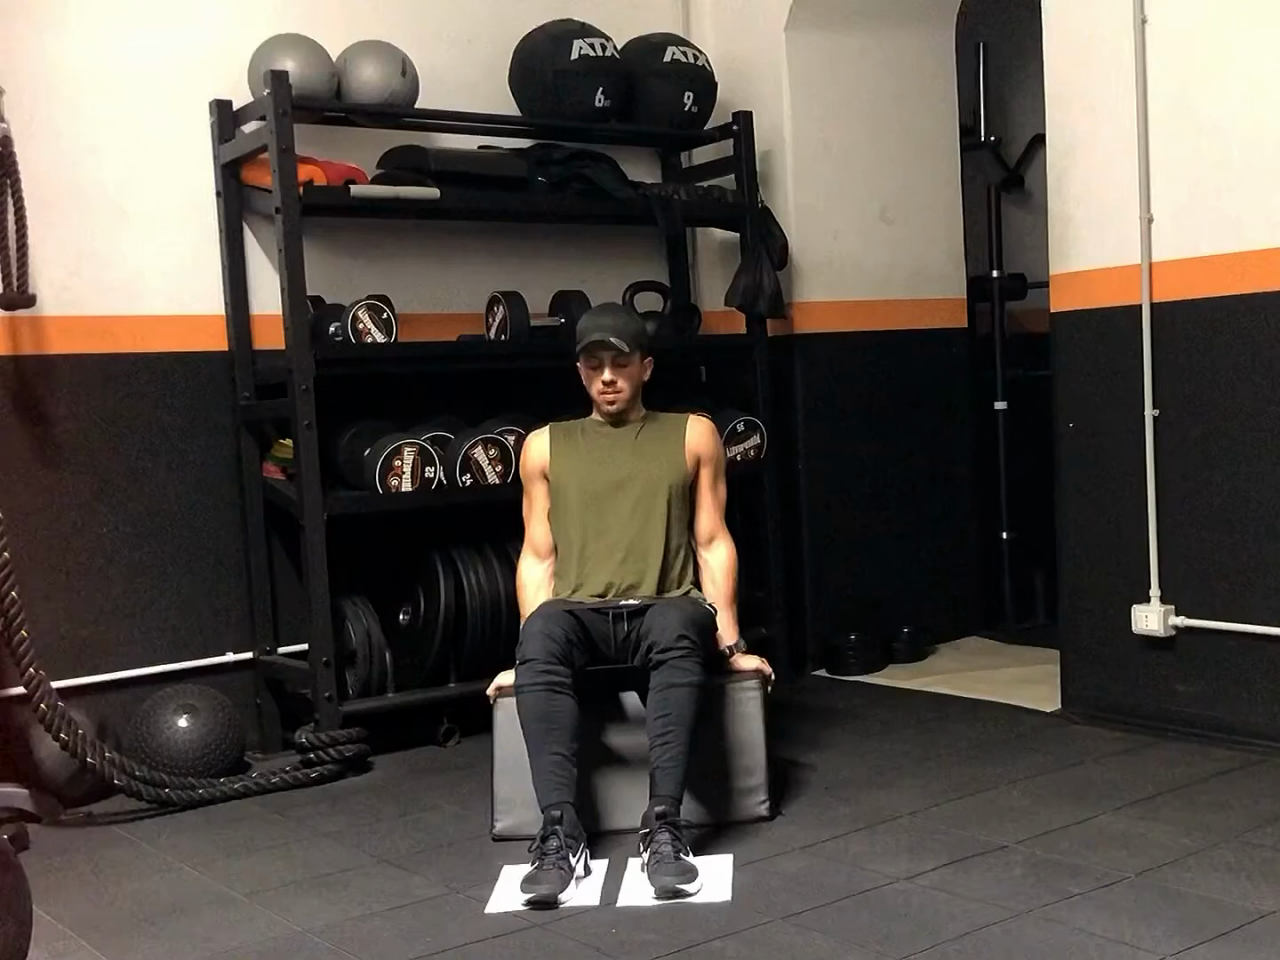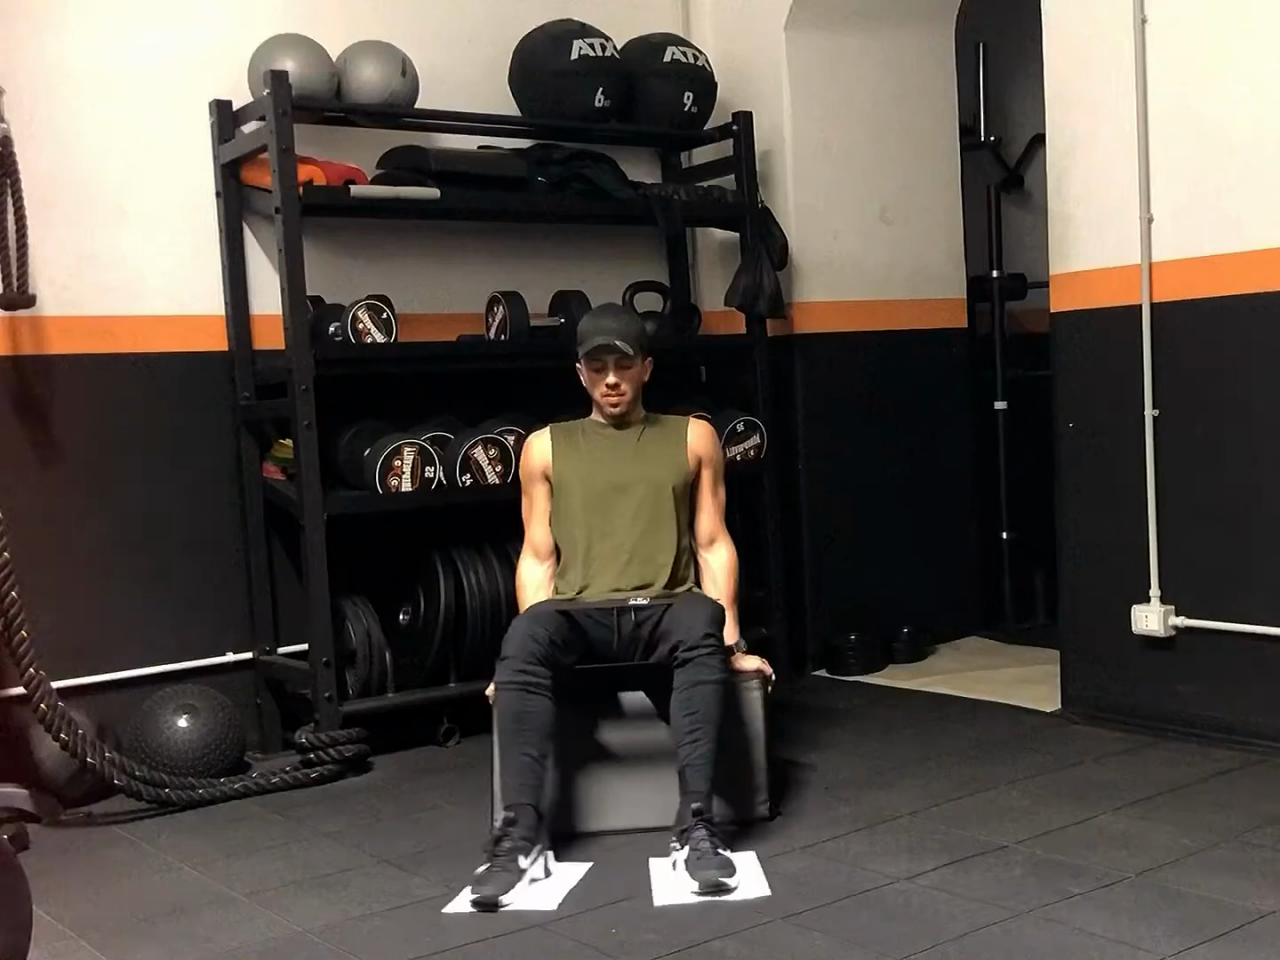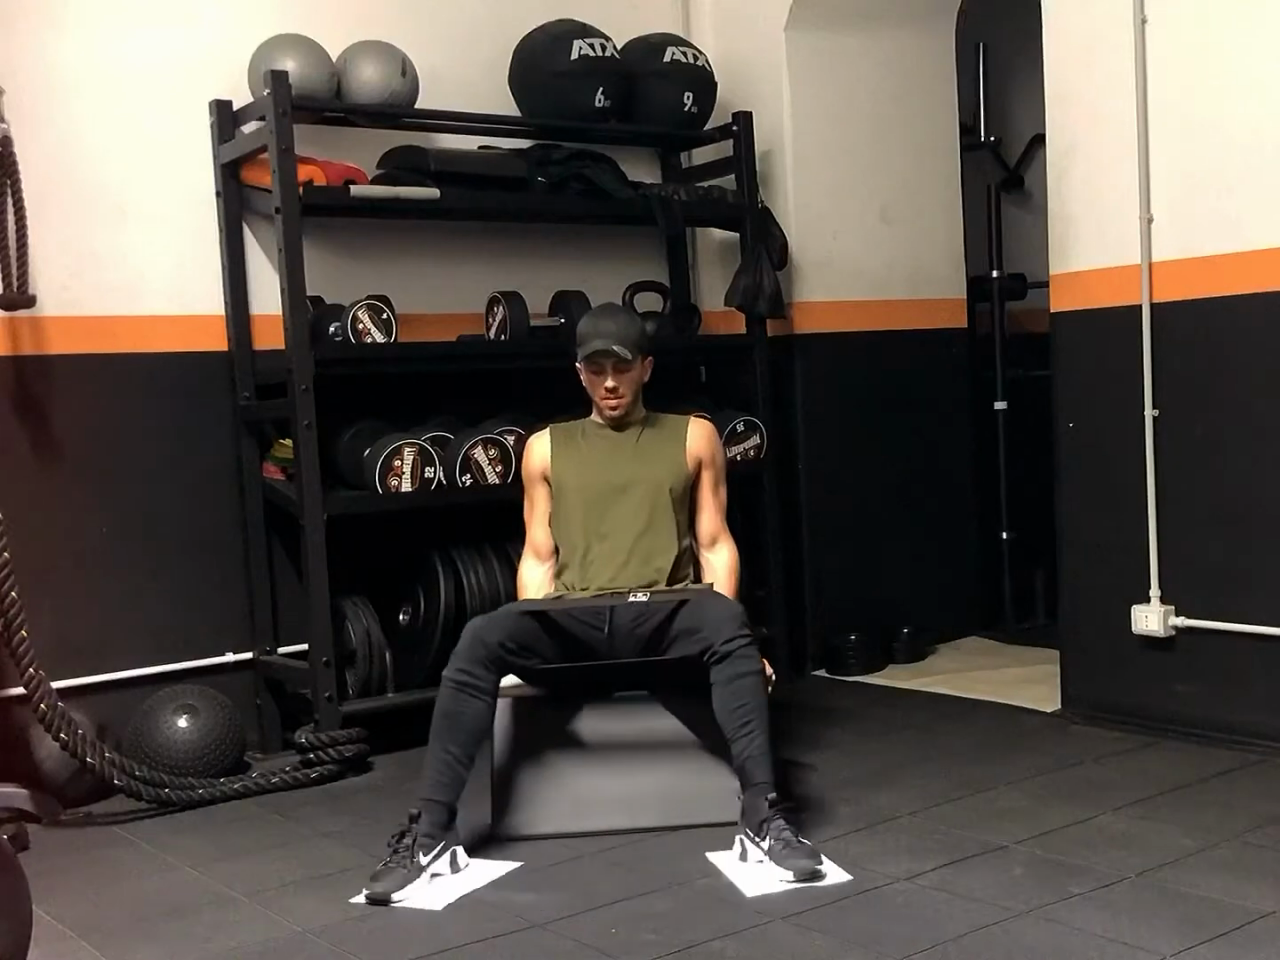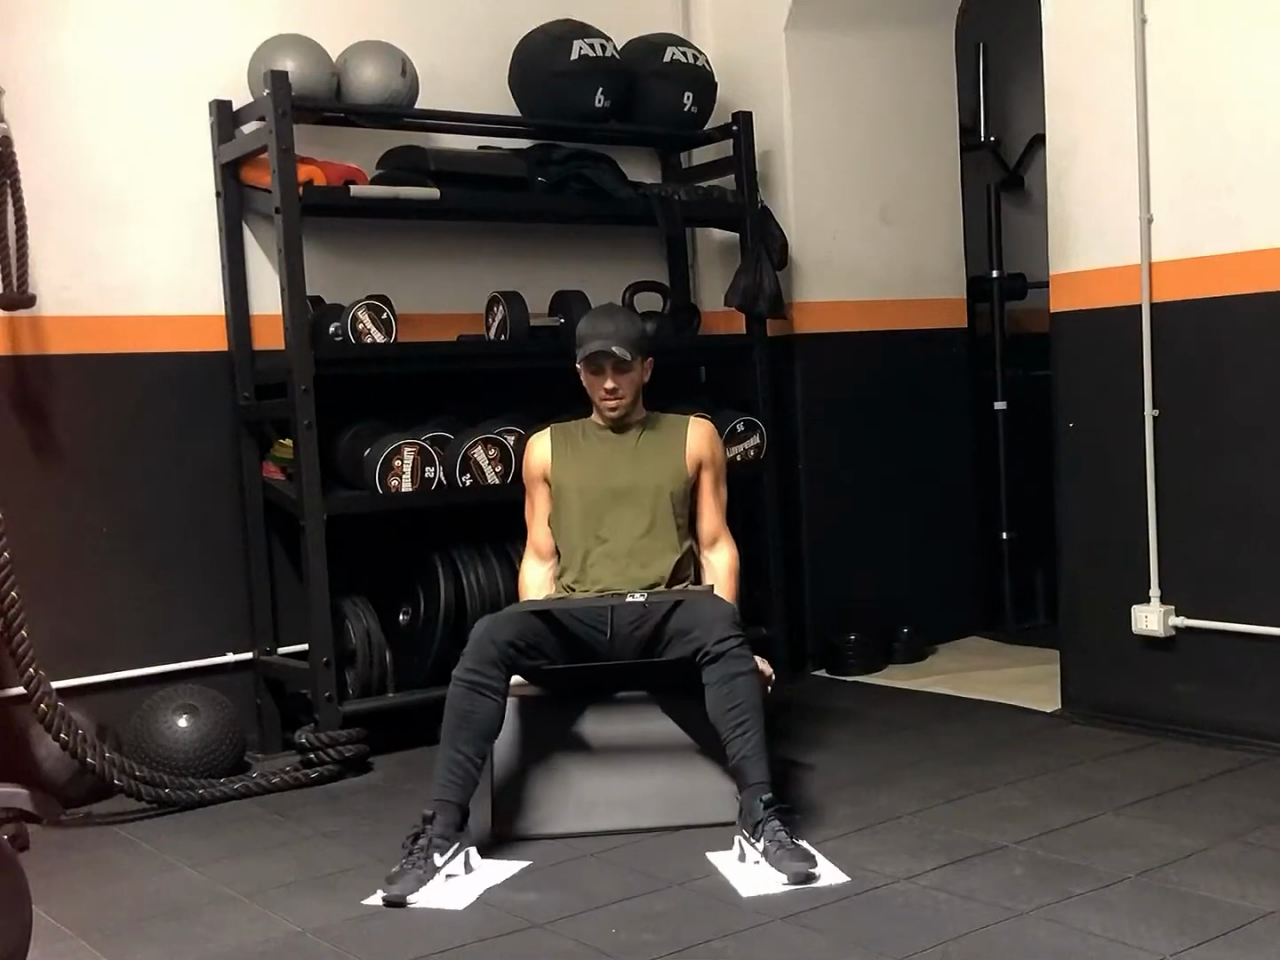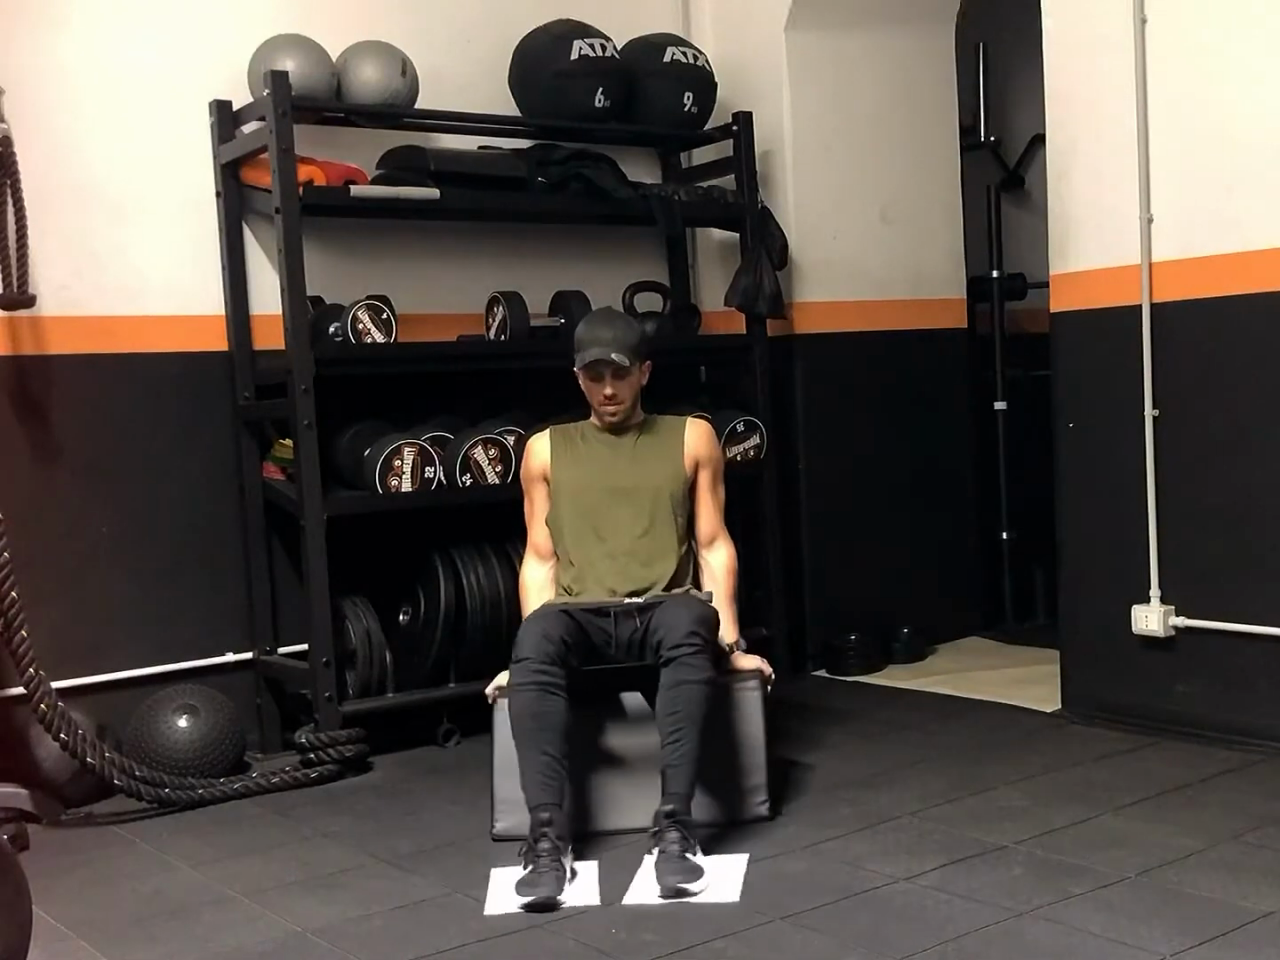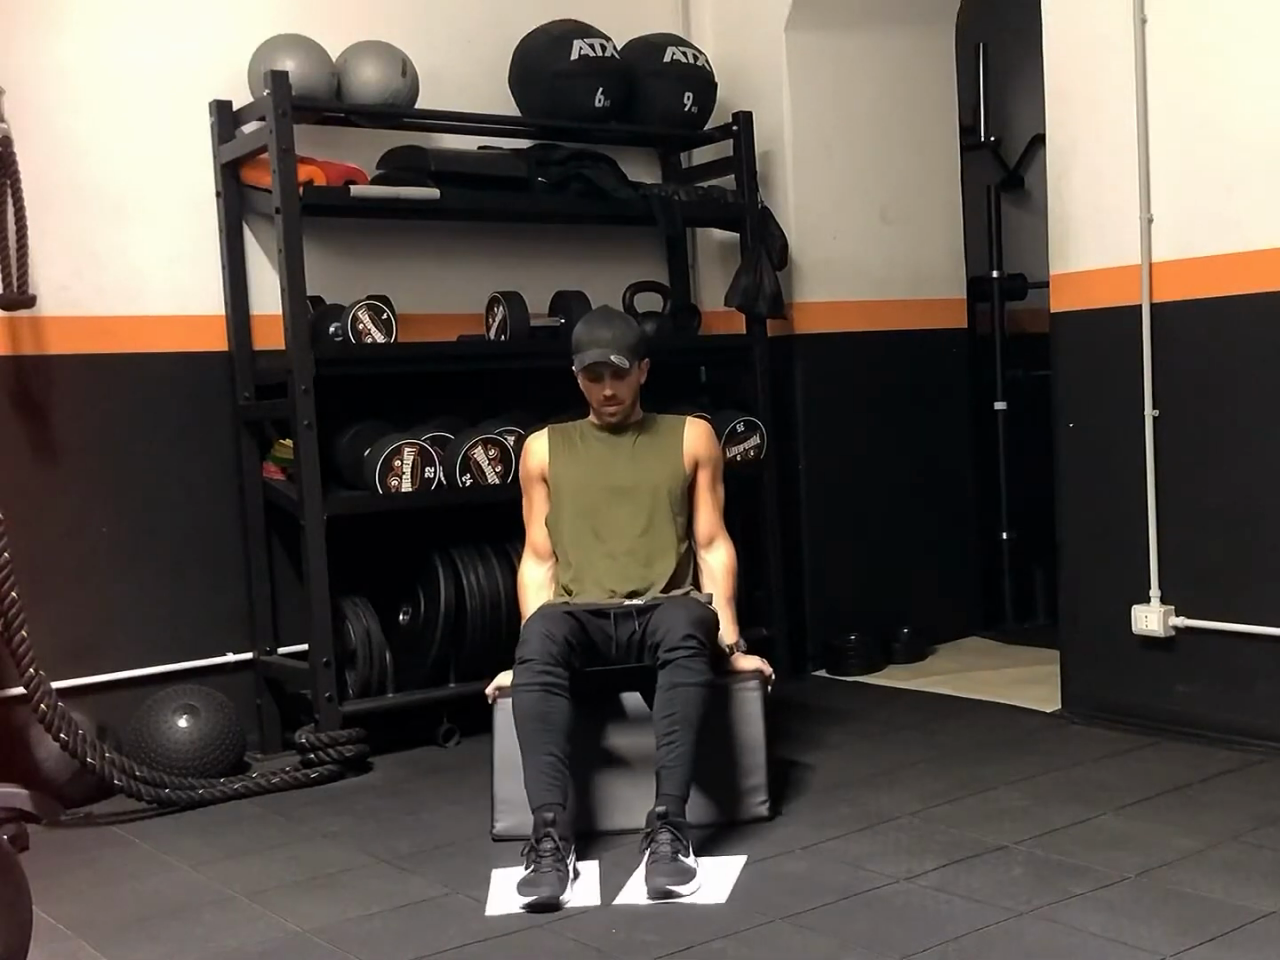
dt=0.4s
person 1, frame 1
left shoulder: (694, 434)
right shoulder: (545, 445)
left elbow: (713, 543)
right elbow: (538, 556)
left wrist: (730, 641)
right wrist: (530, 650)
left hip: (665, 613)
right hip: (581, 616)
left knee: (679, 632)
right knee: (543, 635)
left ankle: (663, 825)
right ankle: (560, 833)
person 1, frame 2
left shoulder: (693, 436)
right shoulder: (545, 446)
left elbow: (714, 544)
right elbow: (538, 555)
left wrist: (731, 639)
right wrist: (537, 649)
left hip: (666, 610)
right hip: (582, 614)
left knee: (703, 620)
right knee: (523, 636)
left ankle: (696, 823)
right ankle: (519, 834)
person 1, frame 3
left shoulder: (693, 436)
right shoulder: (545, 447)
left elbow: (714, 544)
right elbow: (538, 557)
left wrist: (724, 635)
right wrist: (527, 646)
left hip: (664, 610)
right hip: (577, 613)
left knee: (728, 621)
right knee: (479, 641)
left ankle: (762, 814)
right ankle: (429, 831)
person 1, frame 4
left shoulder: (694, 436)
right shoulder: (546, 448)
left elbow: (715, 545)
right elbow: (540, 558)
left wrist: (733, 637)
right wrist: (528, 646)
left hip: (665, 610)
right hip: (579, 615)
left knee: (715, 618)
right knee: (488, 638)
left ankle: (760, 812)
right ankle: (440, 830)
person 1, frame 5
left shoulder: (692, 438)
right shoulder: (546, 449)
left elbow: (714, 546)
right elbow: (541, 559)
left wrist: (732, 642)
right wrist: (530, 652)
left hip: (665, 611)
right hip: (583, 617)
left knee: (690, 626)
right knee: (539, 637)
left ankle: (673, 825)
right ankle: (548, 835)
person 1, frame 6
left shoulder: (692, 437)
right shoulder: (544, 448)
left elbow: (713, 545)
right elbow: (539, 559)
left wrist: (731, 642)
right wrist: (529, 652)
left hip: (665, 612)
right hip: (582, 619)
left knee: (689, 630)
right knee: (541, 639)
left ankle: (668, 826)
right ankle: (551, 834)
